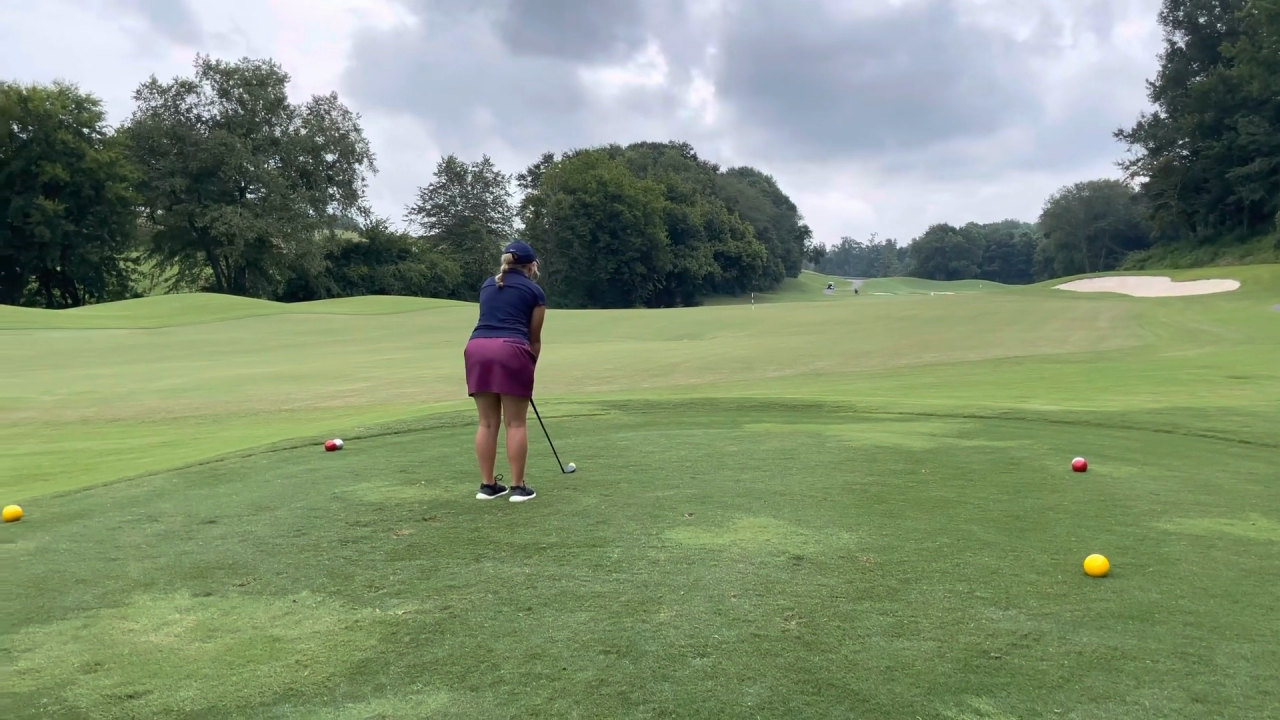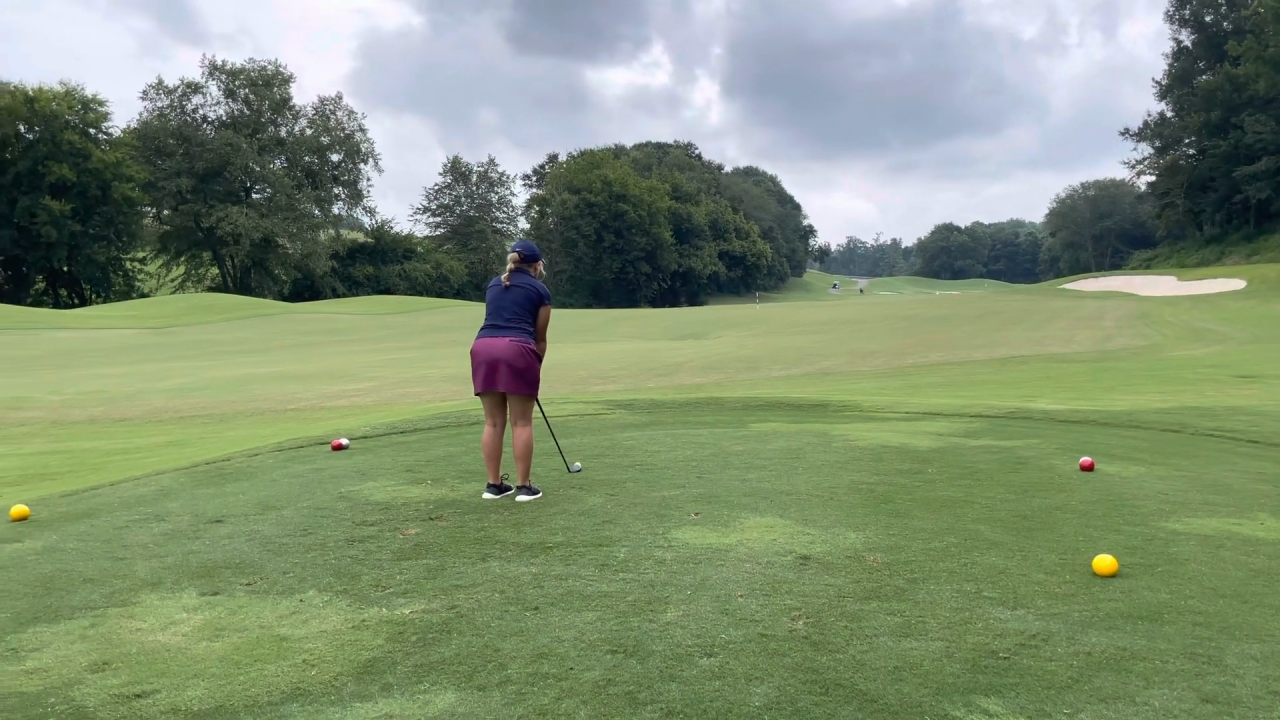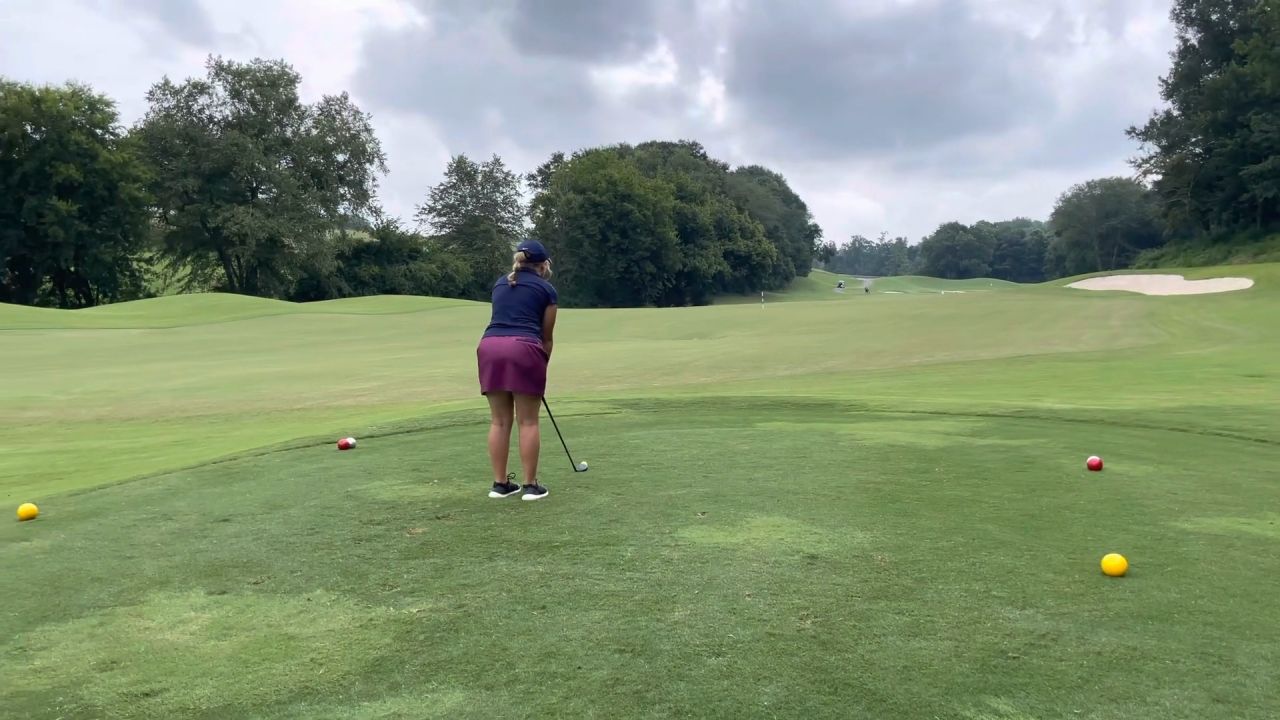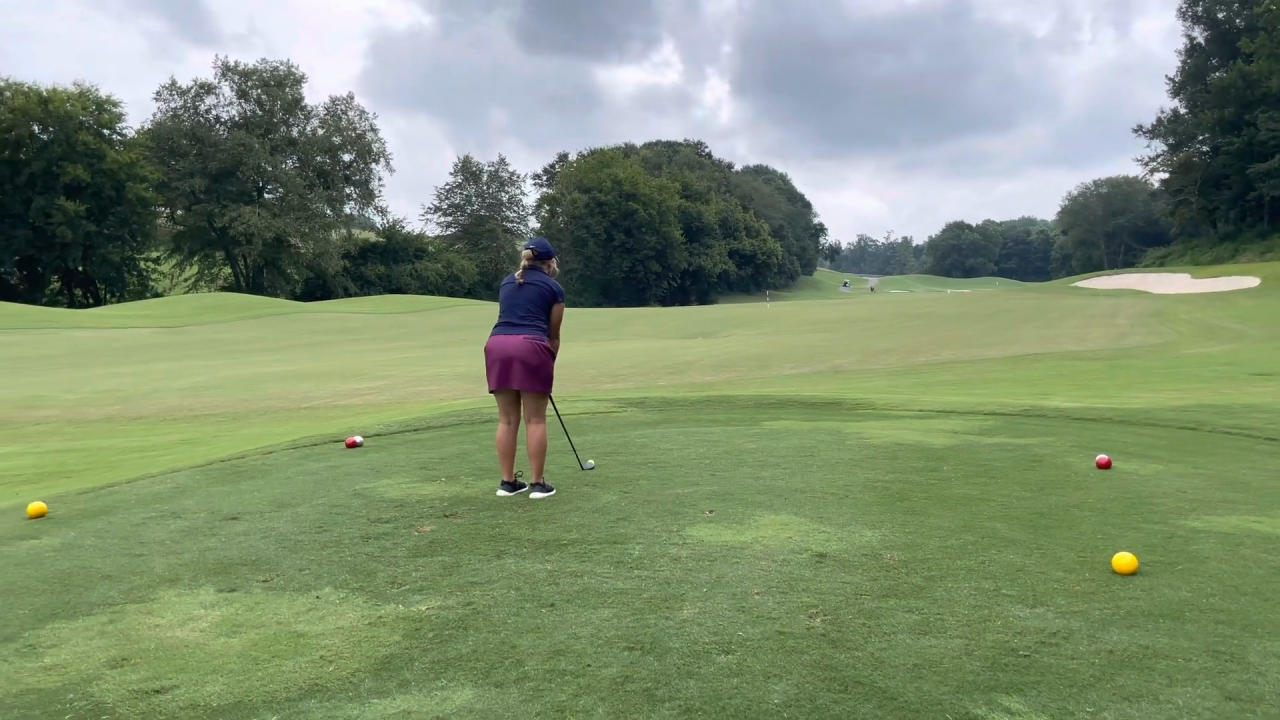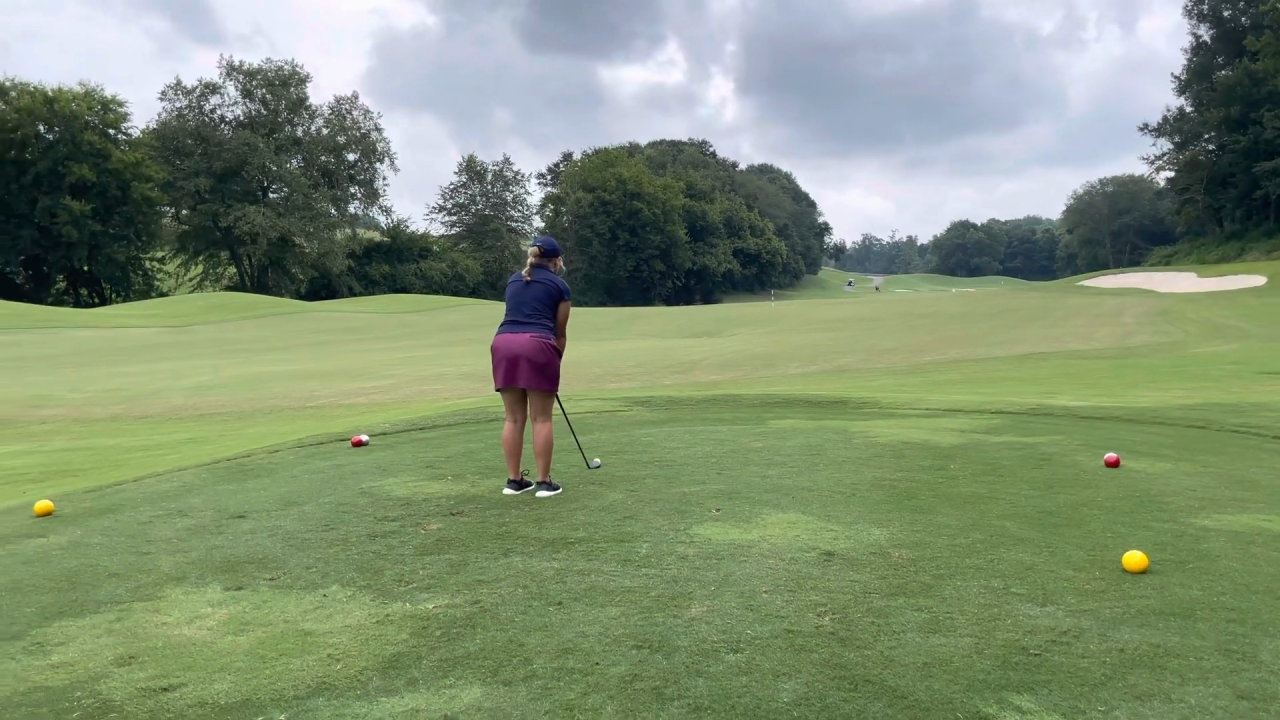
dt=0.1s
person 1, frame 1
left shoulder: (488, 285)
right shoulder: (534, 291)
right elbow: (534, 338)
right wrist: (531, 367)
left hip: (477, 348)
right hip: (511, 351)
left knee: (487, 423)
right knee: (515, 424)
left ankle: (487, 485)
right ankle: (518, 487)
person 1, frame 2
left shoulder: (494, 284)
right shoulder: (540, 290)
right elbow: (539, 337)
left wrist: (532, 362)
right wrist: (537, 365)
left hip: (483, 347)
right hip: (517, 350)
left knee: (493, 422)
right knee: (521, 423)
left ankle: (493, 484)
right ankle: (524, 486)
person 1, frame 3
left shoulder: (500, 283)
right shoulder: (546, 289)
right elbow: (546, 336)
left wrist: (538, 361)
right wrist: (543, 364)
left hip: (490, 346)
right hip: (524, 350)
left knee: (500, 421)
right knee: (528, 422)
left ankle: (500, 483)
right ankle: (530, 485)
person 1, frame 4
left shoulder: (507, 282)
right shoulder: (553, 287)
right elbow: (553, 334)
left wrist: (545, 359)
right wrist: (550, 362)
left hip: (497, 345)
right hip: (531, 348)
left knee: (507, 420)
right knee: (535, 420)
left ankle: (508, 482)
right ankle: (538, 484)
person 1, frame 5
left shoulder: (513, 280)
right shoulder: (559, 285)
right elbow: (560, 332)
left wrist: (551, 357)
right wrist: (556, 361)
left hip: (504, 343)
right hip: (538, 346)
left knee: (513, 418)
right knee: (541, 419)
left ankle: (514, 480)
right ankle: (544, 482)
